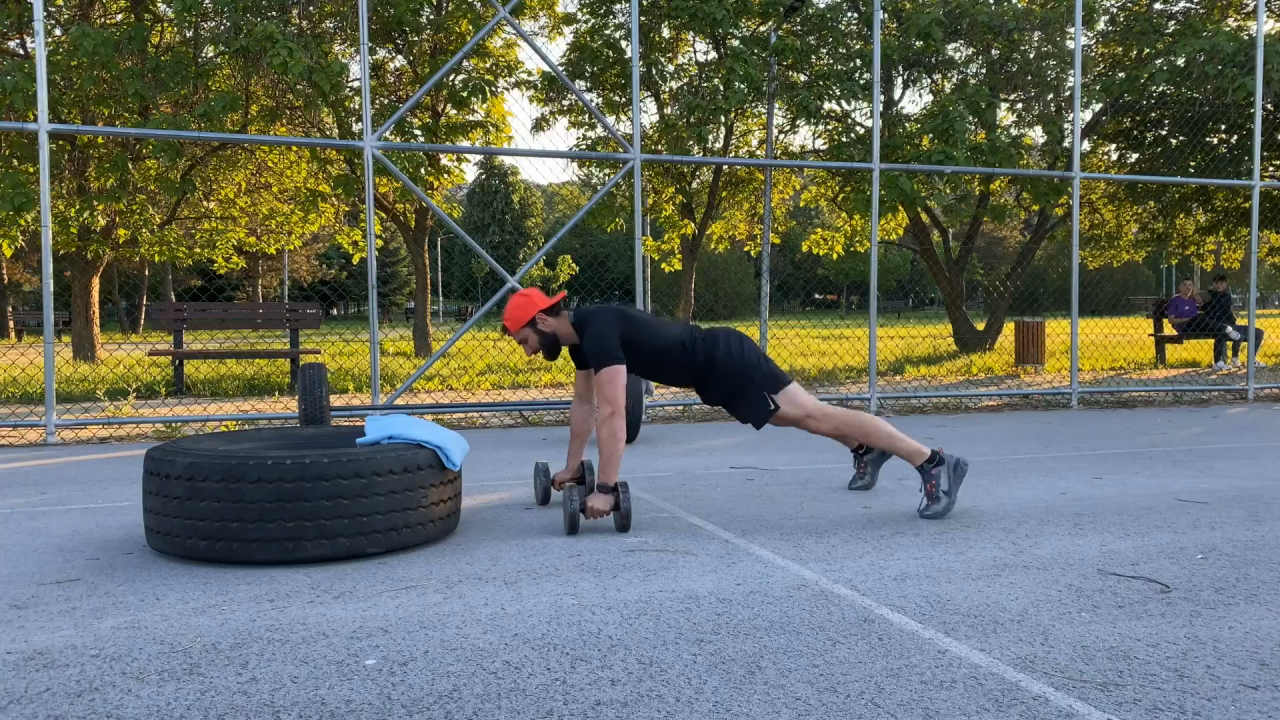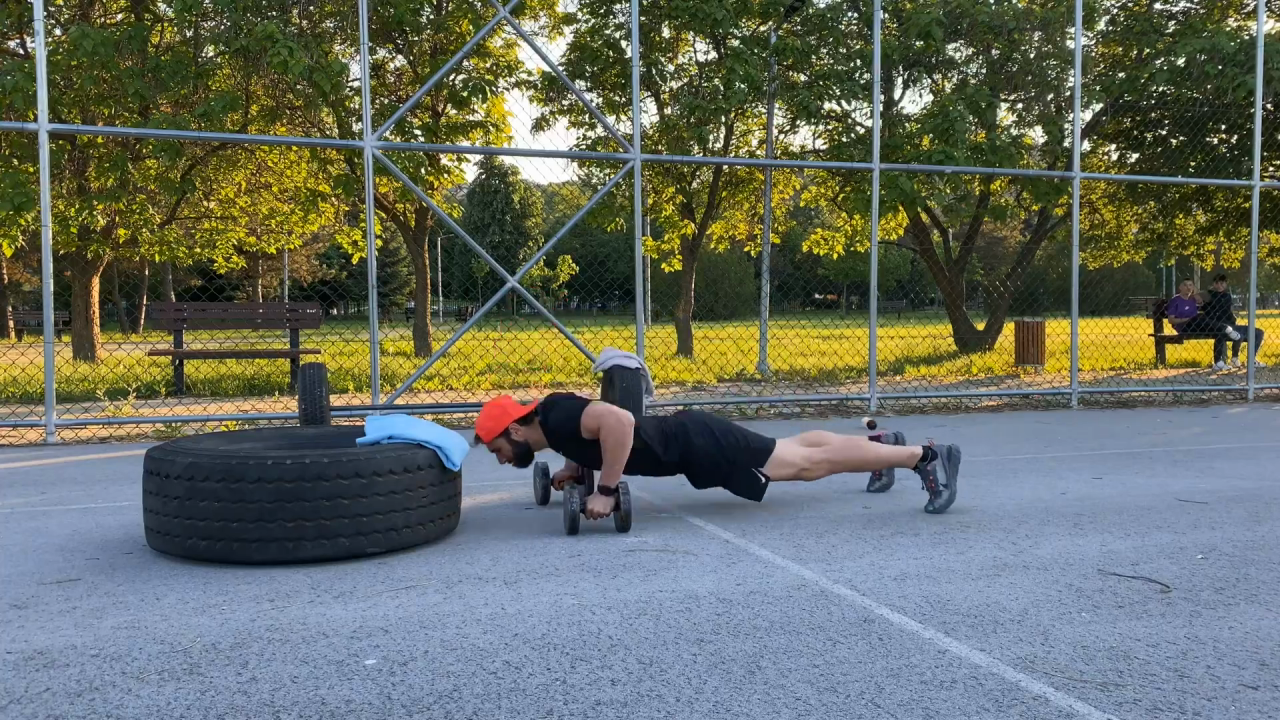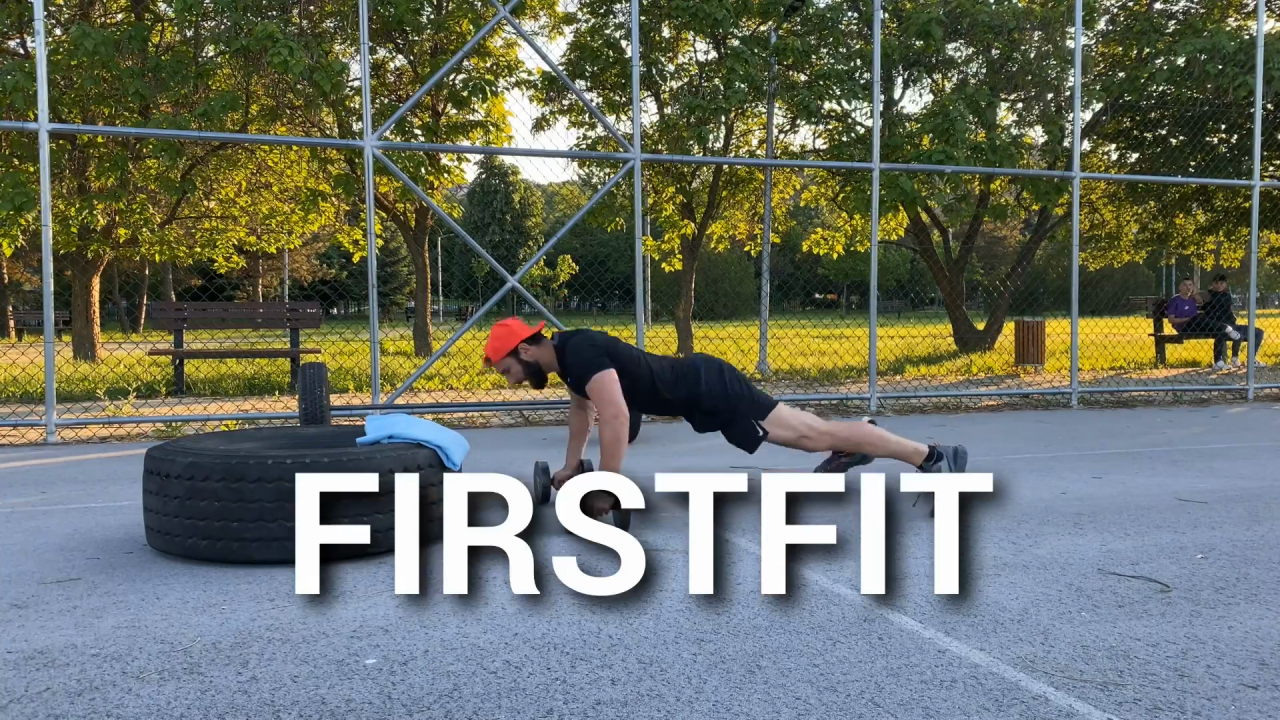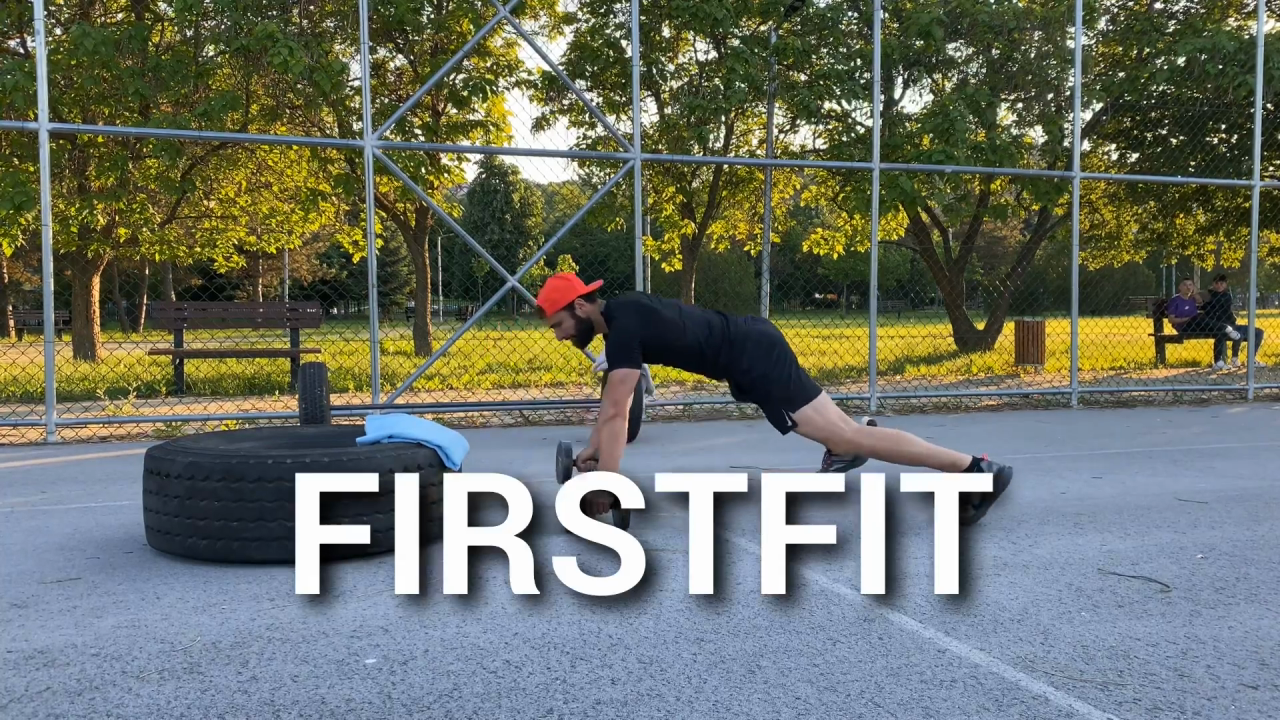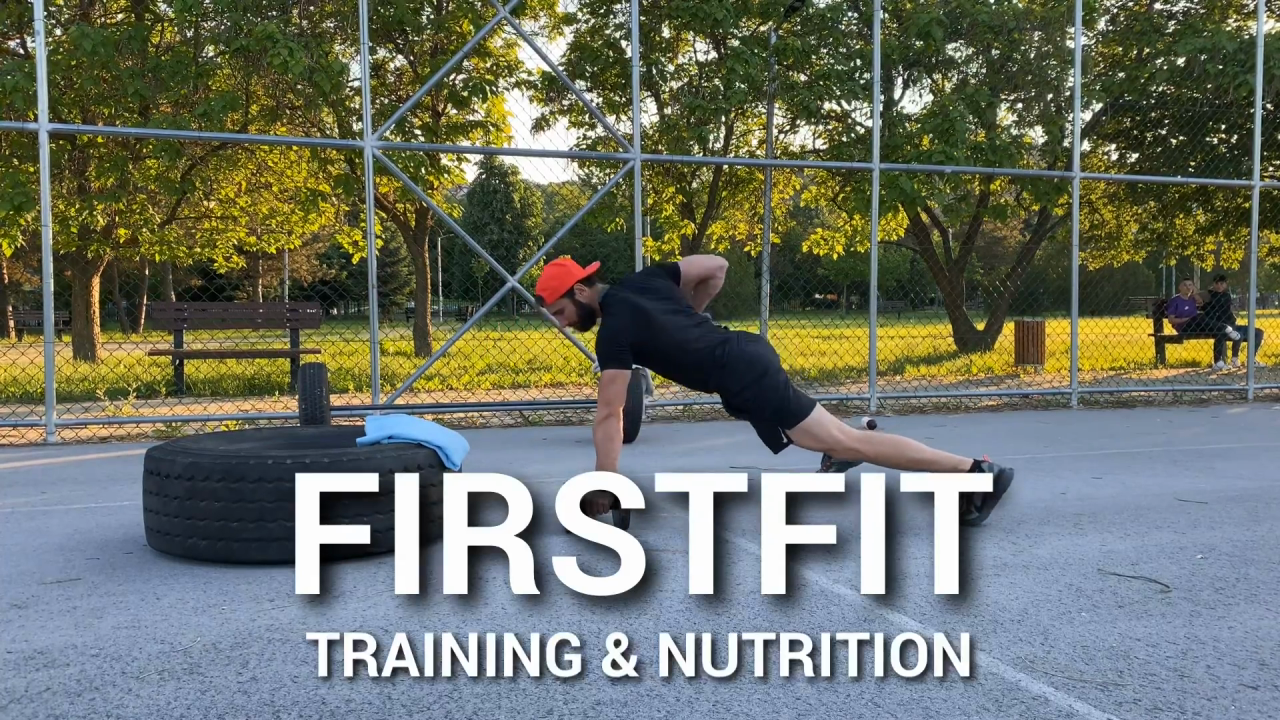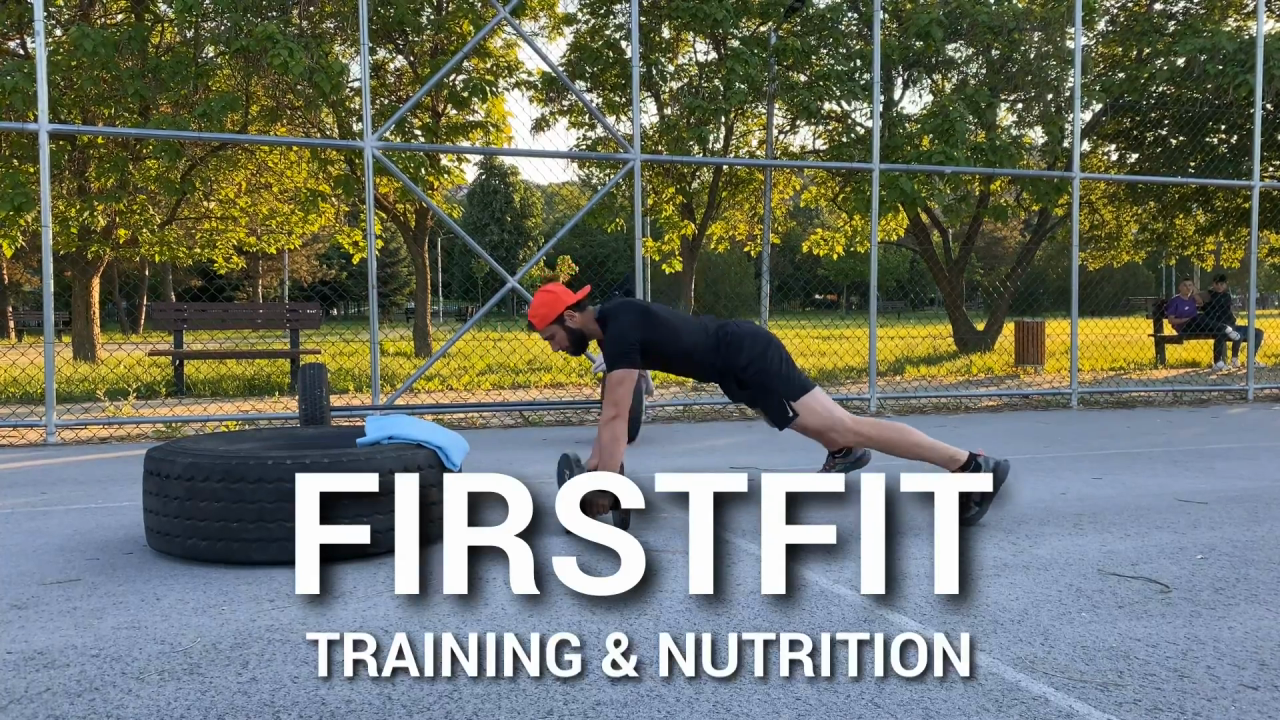
dt=0.5s
person 1, frame 1
left shoulder: (597, 330)
right shoulder: (580, 334)
left elbow: (612, 413)
right elbow: (583, 403)
left wrist: (605, 490)
right wrist: (570, 468)
left hip: (725, 360)
right hip: (713, 364)
left knee: (815, 415)
right knee: (786, 415)
left ankle: (935, 463)
right ankle: (866, 452)
person 1, frame 2
left shoulder: (558, 424)
right shoulder: (553, 413)
left elbow: (619, 421)
right elbow: (587, 398)
left wrist: (606, 491)
right wrist: (573, 465)
left hip: (699, 448)
right hip: (686, 434)
left knee: (810, 464)
right knee: (792, 446)
left ankle: (928, 456)
right ankle: (880, 441)
person 1, frame 3
left shoulder: (578, 352)
right shoulder: (566, 353)
left elbow: (616, 416)
right elbow: (580, 406)
left wrist: (607, 490)
right wrist: (571, 465)
left hip: (706, 389)
right hip: (696, 379)
left knee: (810, 433)
right knee: (790, 418)
left ankle: (933, 457)
right ankle: (857, 445)
person 1, frame 4
left shoulder: (622, 329)
right shoulder: (622, 310)
left elbow: (615, 414)
right elbow: (614, 396)
left wrist: (605, 489)
right wrist: (591, 449)
left hip: (755, 357)
right hip: (752, 338)
left knee: (850, 434)
left ankle: (977, 470)
right ankle: (842, 451)
person 1, frame 5
left shoulder: (614, 328)
right shoulder: (644, 279)
left elbow: (608, 416)
right elbow: (717, 266)
left wrist: (604, 491)
left hip: (745, 377)
right hip: (748, 348)
left knee: (850, 442)
left ankle: (978, 472)
right ankle: (837, 454)
person 1, frame 6
left shoulder: (618, 331)
right shoulder: (610, 321)
left elbow: (616, 415)
right elbow: (613, 403)
left wrist: (608, 490)
right wrist: (593, 464)
left hip: (752, 359)
right hip: (742, 360)
left knee: (844, 424)
right knee: (776, 415)
left ankle: (973, 467)
right ankle: (844, 452)
